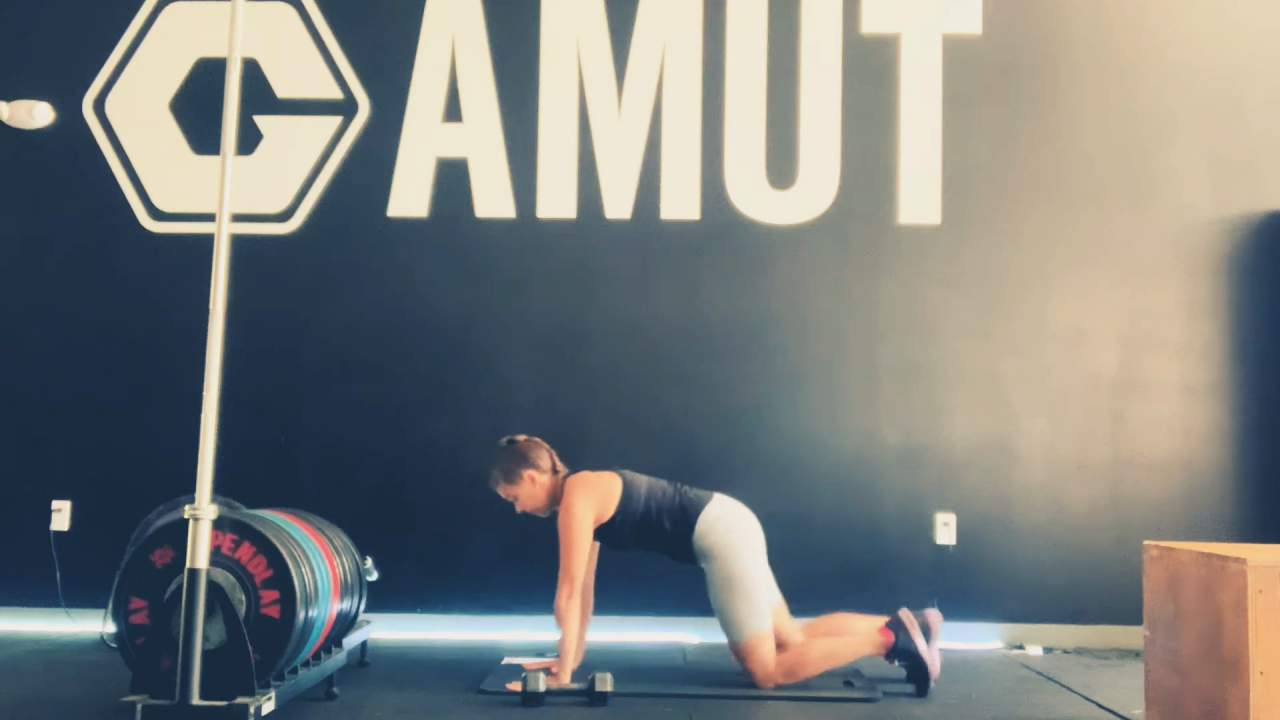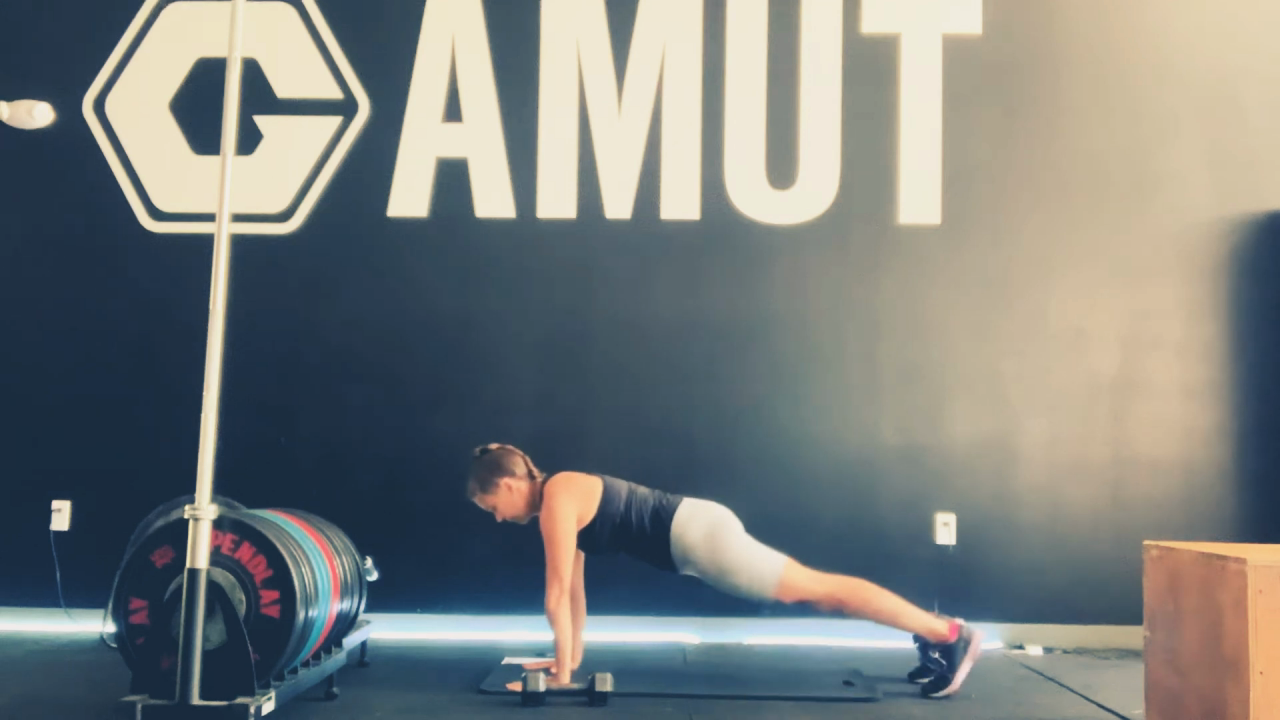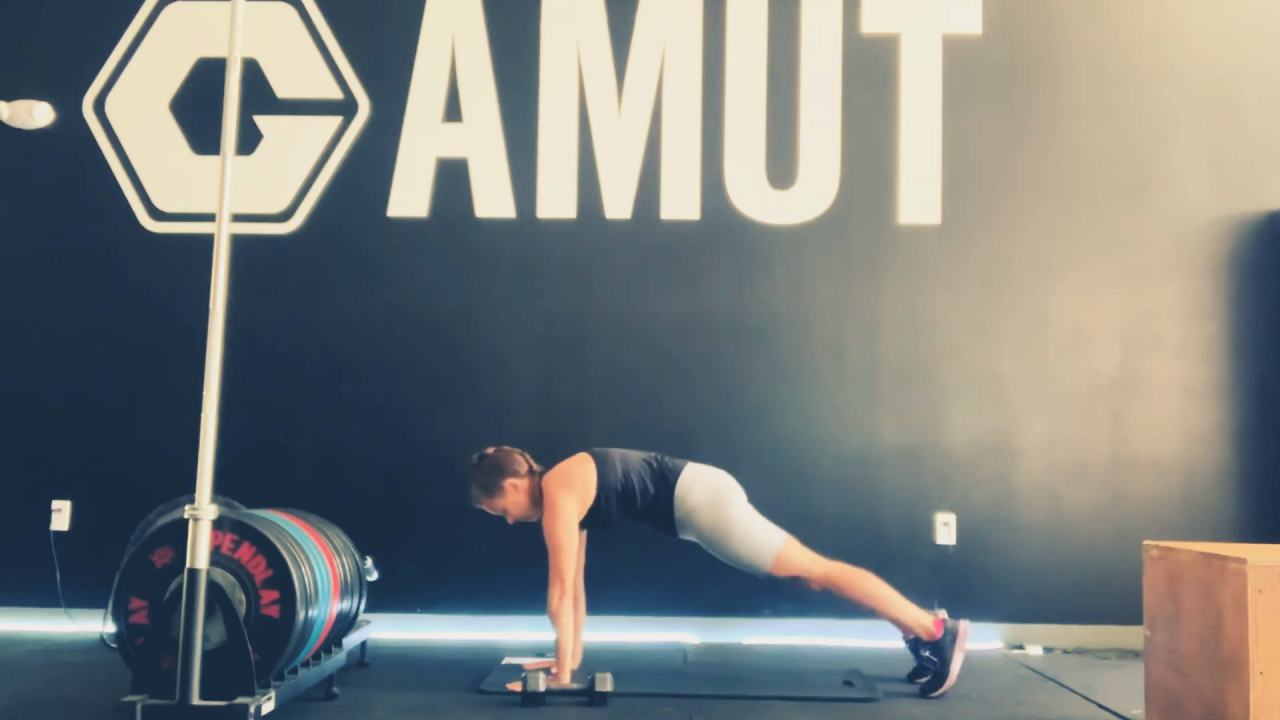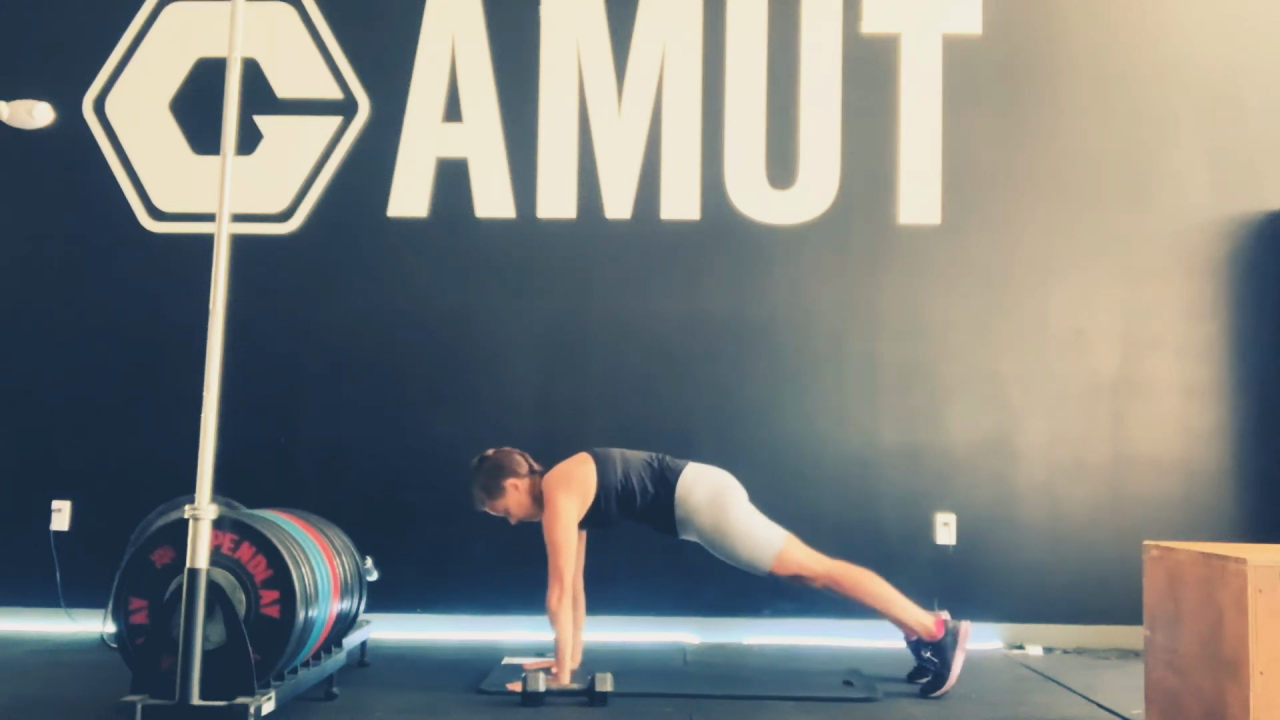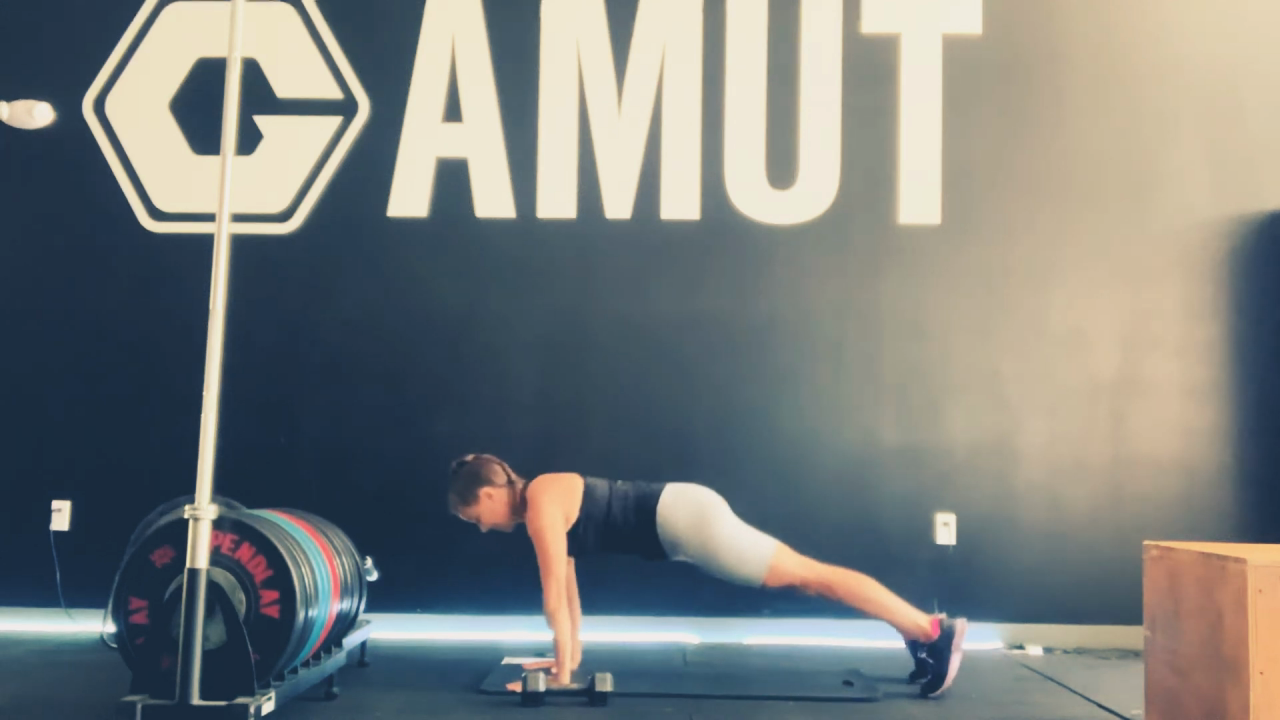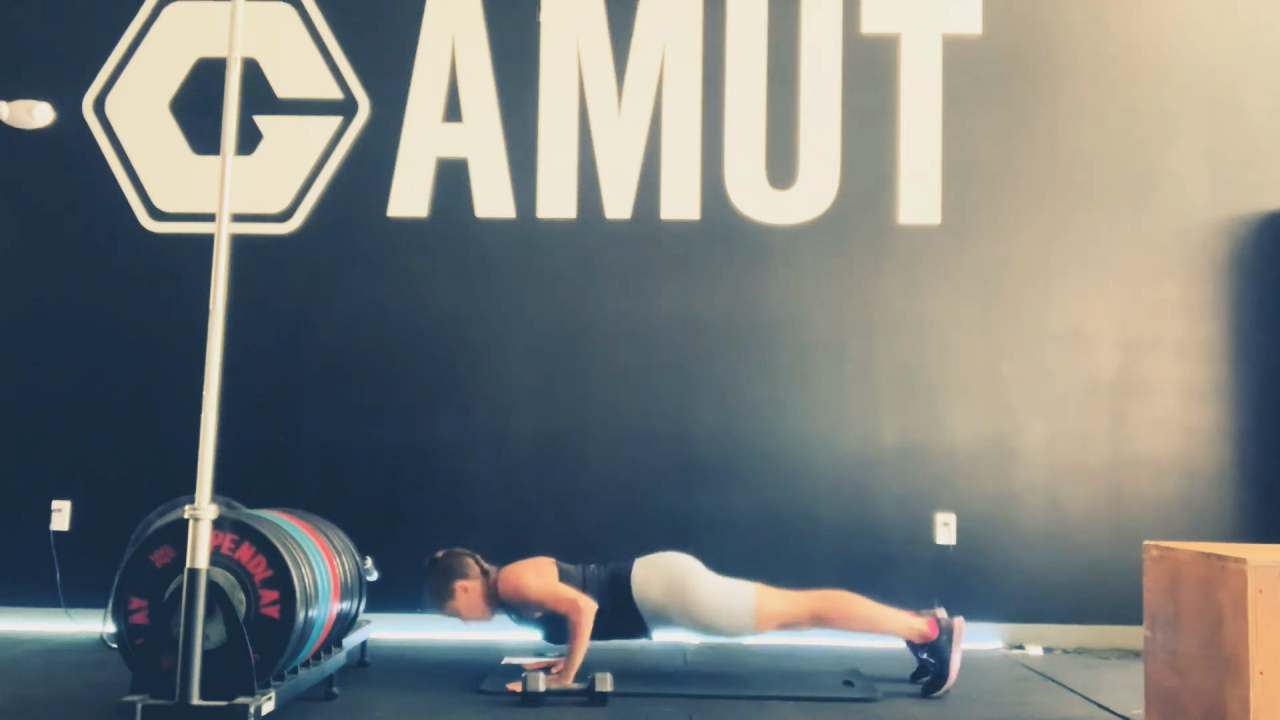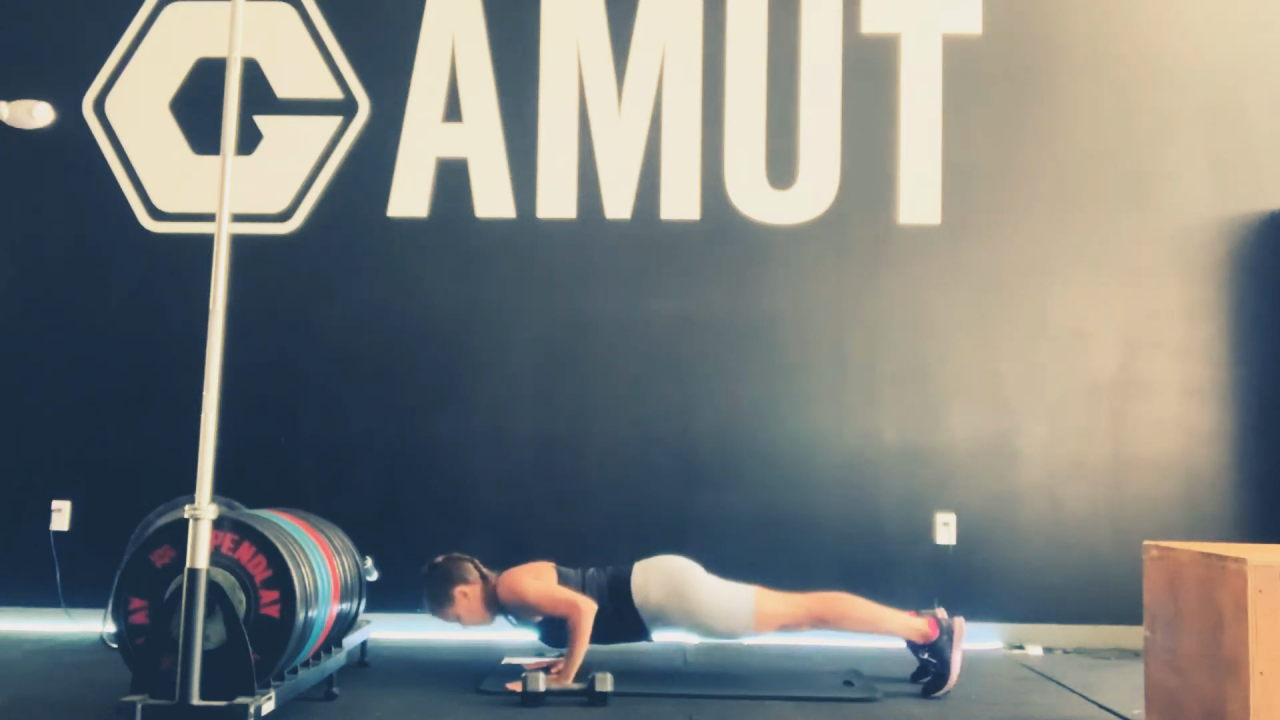
dt=0.7s
person 1, frame 1
left shoulder: (575, 496)
right shoulder: (585, 495)
left elbow: (568, 593)
right elbow: (583, 586)
left wrist: (564, 671)
right wrist: (573, 654)
left hip: (720, 534)
right hip: (723, 529)
left knee: (767, 673)
right knee: (791, 638)
left ankle: (890, 638)
right ankle: (907, 625)
person 1, frame 2
left shoulder: (556, 498)
right shoulder: (563, 500)
left elbow: (557, 592)
right elbow: (573, 587)
left wrist: (561, 671)
right wrist: (573, 654)
left hip: (698, 537)
right hip: (692, 534)
left knee: (818, 590)
right knee: (814, 591)
left ankle: (949, 635)
right ankle: (933, 635)
person 1, frame 3
left shoulder: (557, 492)
right shoulder: (566, 490)
left elbow: (562, 588)
right elbow: (574, 583)
left wrist: (562, 670)
right wrist: (573, 656)
left hip: (699, 500)
right hip: (694, 499)
left knee: (813, 570)
right knee: (807, 574)
left ankle: (935, 631)
right ankle: (919, 634)
person 1, frame 4
left shoulder: (557, 492)
right shoulder: (567, 492)
left elbow: (560, 588)
right elbow: (573, 581)
left wrist: (562, 670)
right wrist: (573, 654)
left hip: (700, 500)
right hip: (694, 498)
left knee: (815, 569)
right knee: (806, 572)
left ankle: (936, 632)
right ankle: (921, 633)
person 1, frame 5
left shoulder: (539, 501)
right shoulder: (546, 500)
left elbow: (553, 592)
right elbow: (566, 585)
left wrist: (564, 668)
right wrist: (572, 652)
left hip: (683, 520)
right hip: (677, 517)
left knee: (807, 577)
right knee: (804, 579)
left ankle: (933, 632)
right ankle: (919, 634)
person 1, frame 6
left shoulder: (509, 583)
right shoulder: (520, 577)
left elbow: (583, 607)
left wrist: (568, 671)
right wrist: (565, 654)
left hip: (662, 588)
right hip: (658, 584)
left knee: (800, 610)
right knee: (794, 610)
left ankle: (931, 630)
right ankle: (921, 627)
person 1, frame 7
left shoulder: (510, 587)
right shoulder: (519, 581)
left elbow: (583, 608)
left wrist: (569, 671)
right wrist: (564, 654)
left hip: (663, 590)
right hip: (657, 584)
left knee: (799, 612)
right knee: (794, 614)
left ankle: (931, 631)
right ankle: (919, 626)
